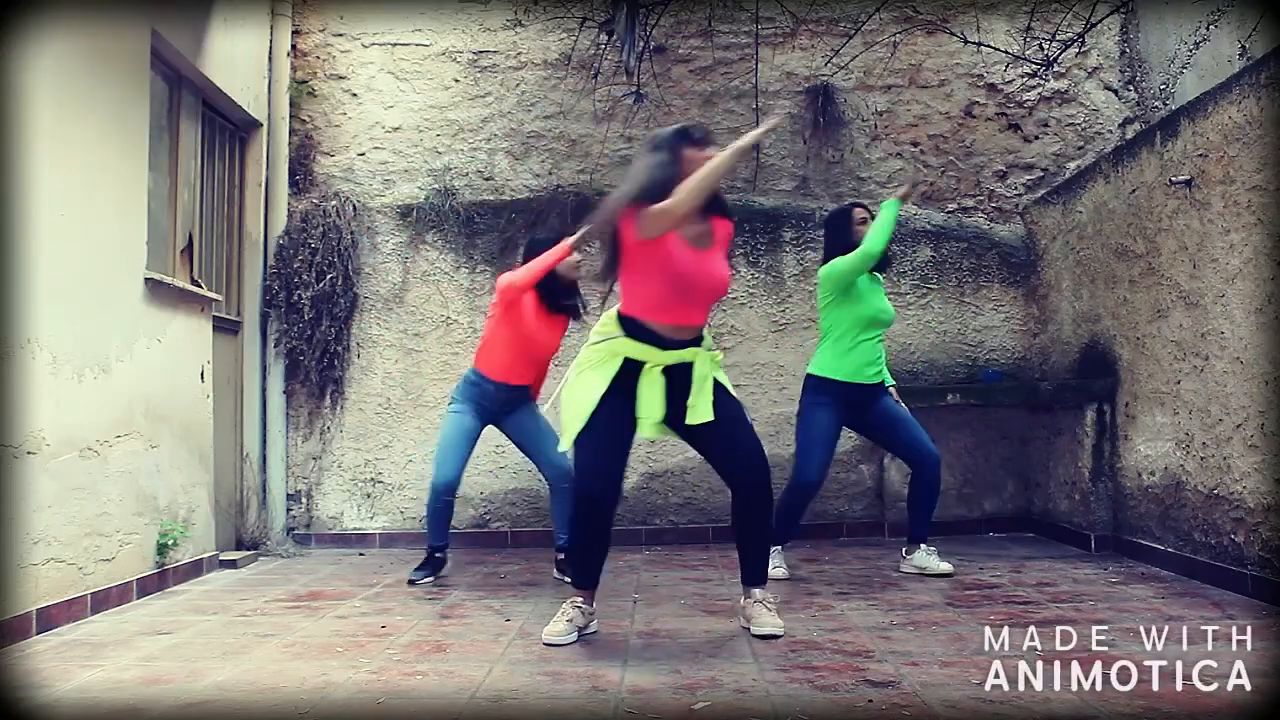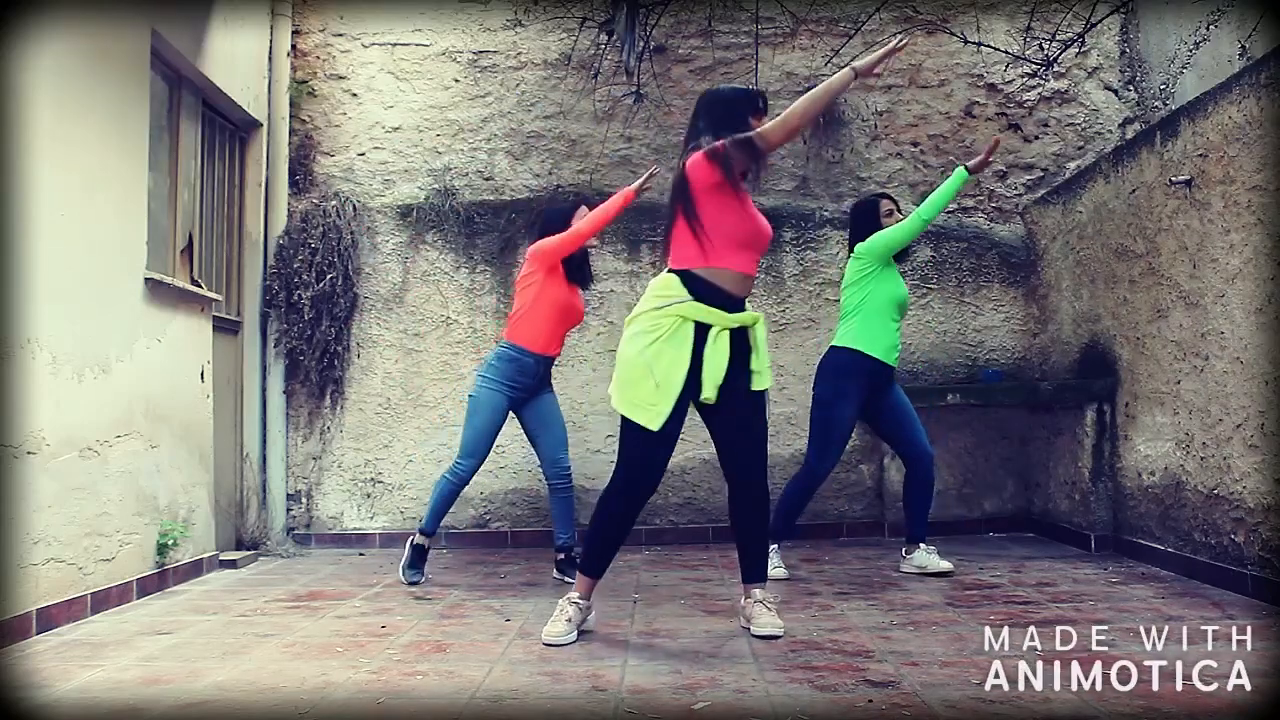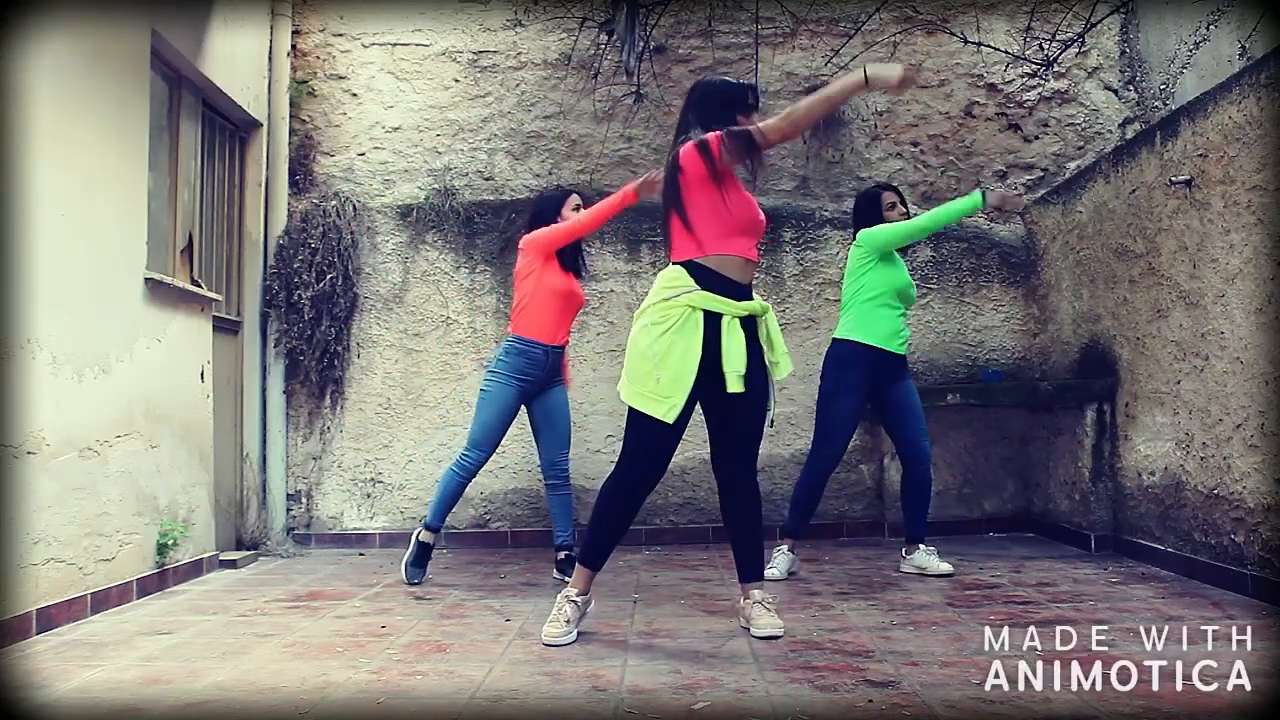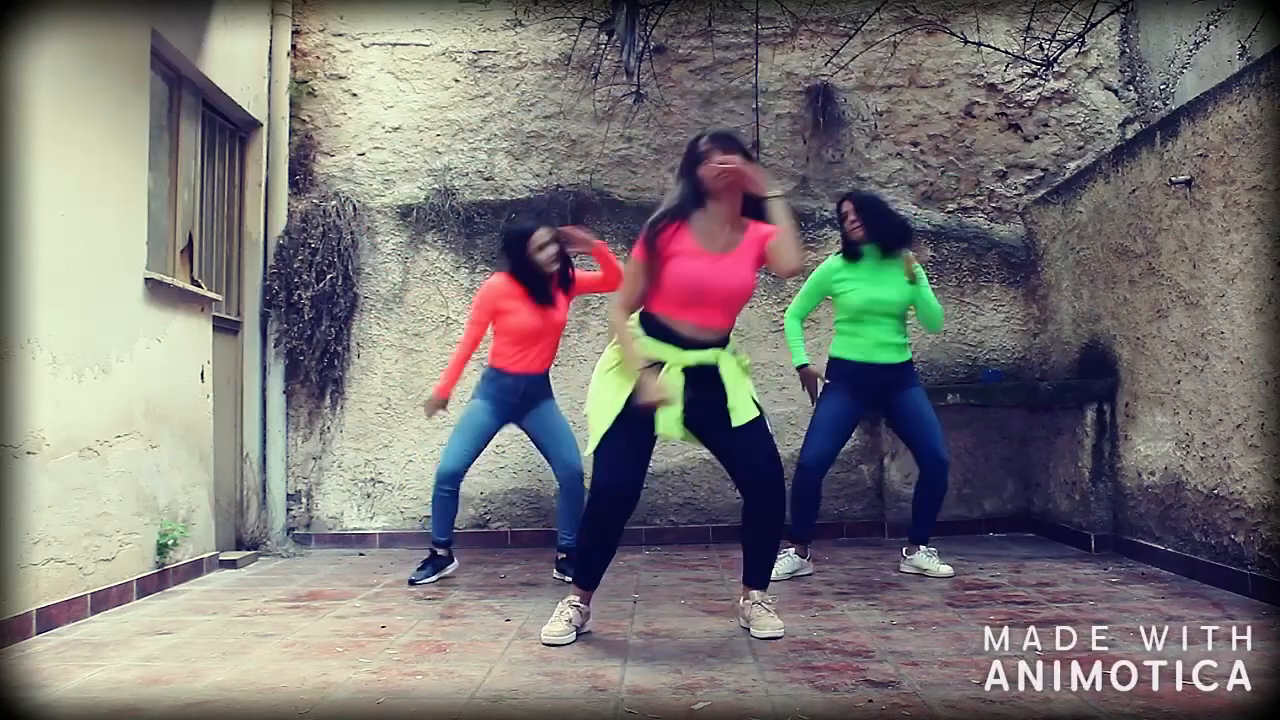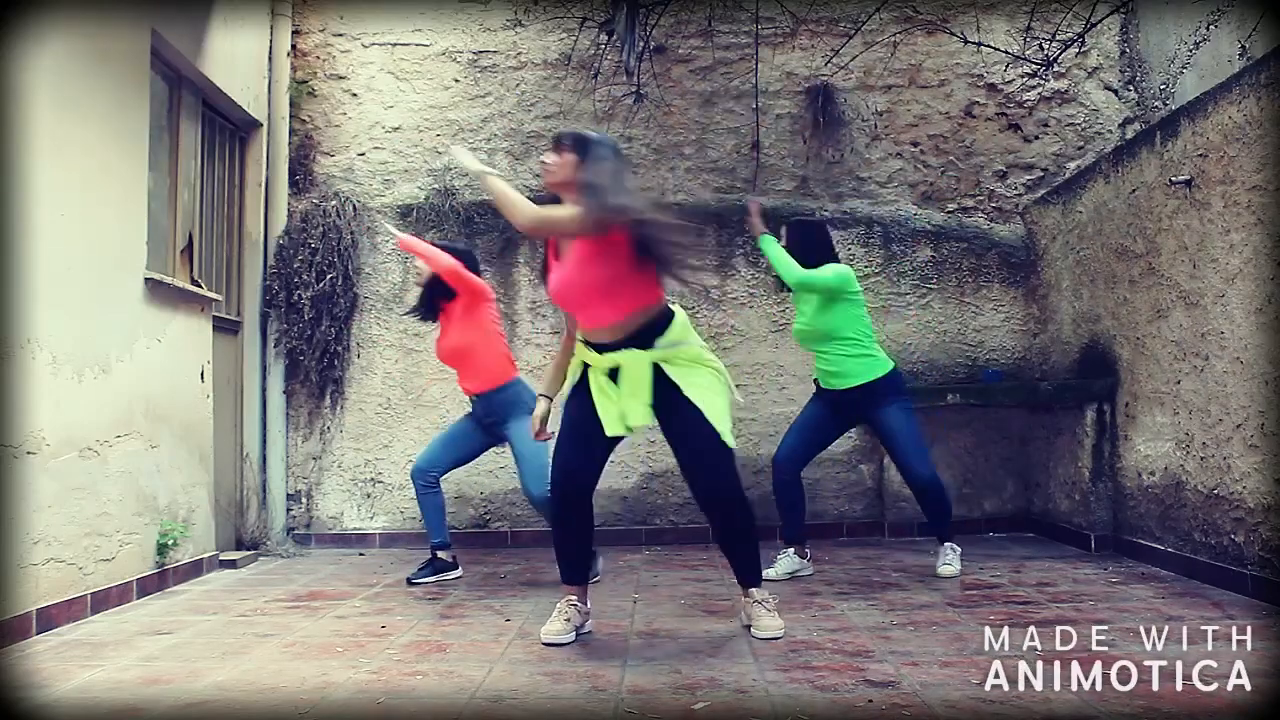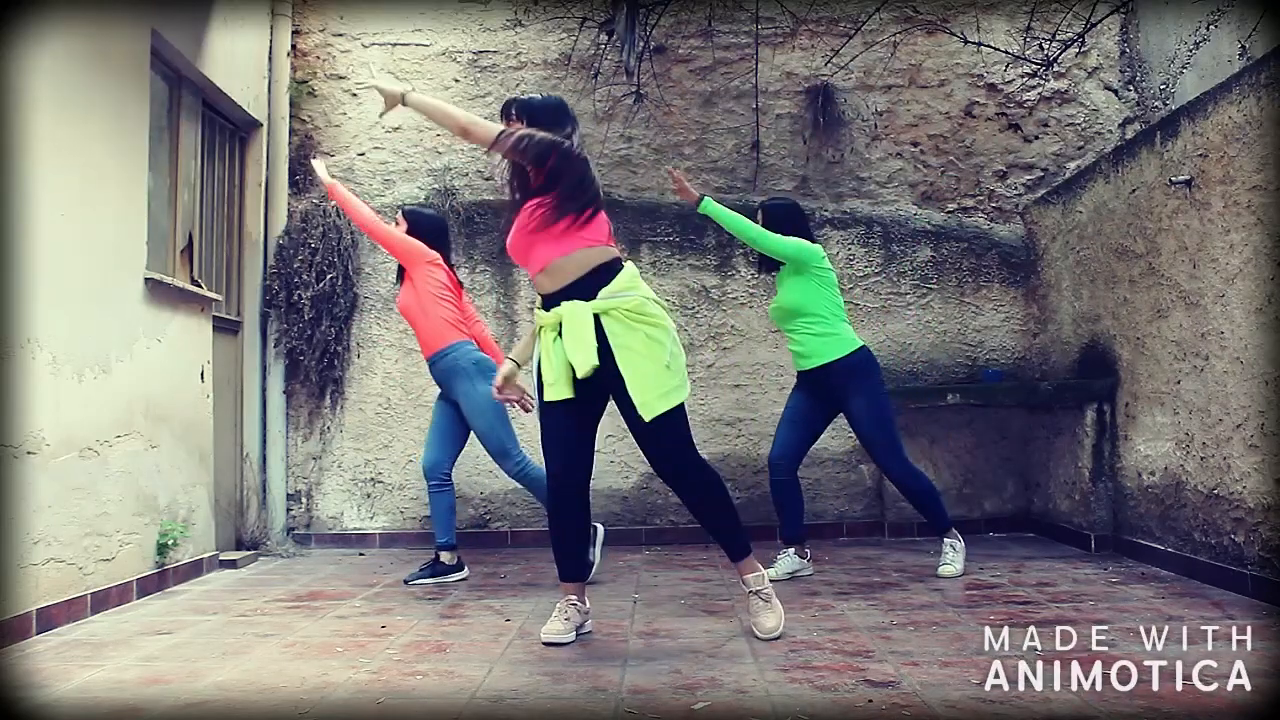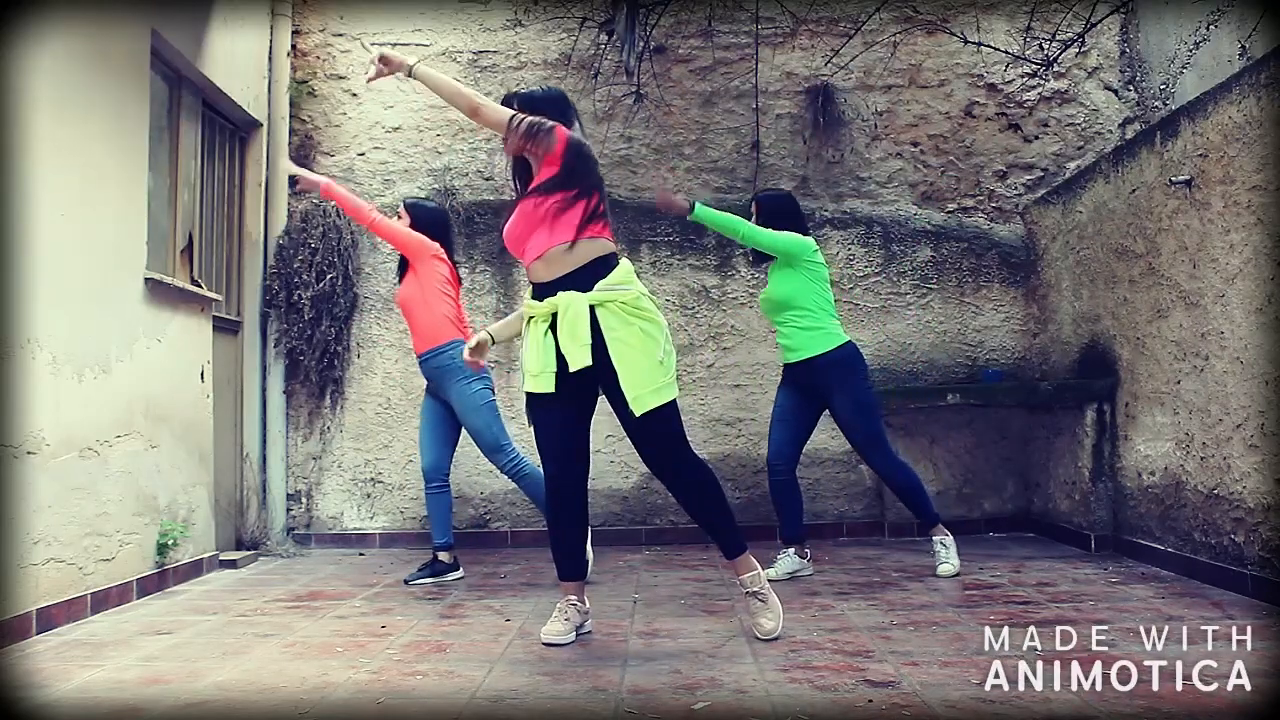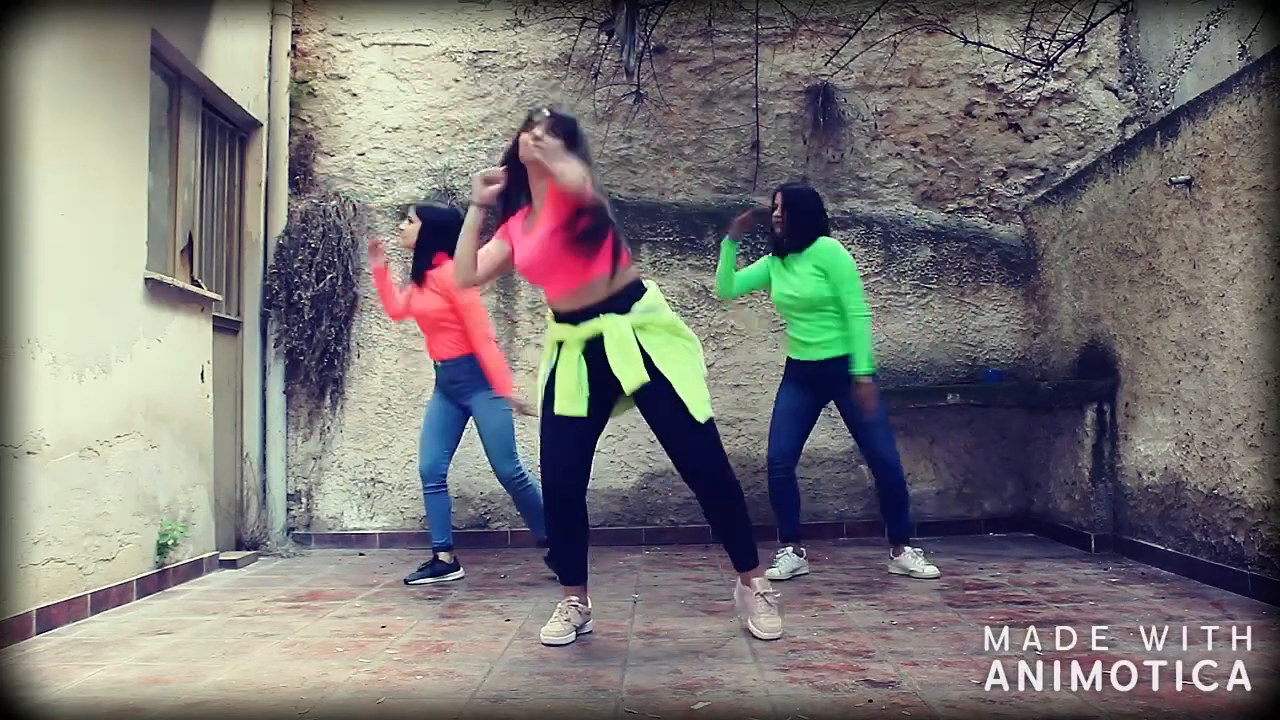
dt=0.4s
person 1, frame 1
left shoulder: (719, 228)
right shoulder: (642, 216)
right elbow: (675, 210)
right wrist: (740, 147)
left hip: (691, 366)
right hip: (625, 363)
left knee: (752, 473)
right knee: (593, 489)
left ankle: (755, 595)
right ankle: (581, 602)
person 1, frame 2
left shoulder: (732, 186)
right shoulder: (707, 164)
right elbow: (788, 124)
right wrist: (855, 71)
left hip: (729, 334)
right hip: (677, 328)
left knee: (750, 472)
right knee: (638, 473)
left ankle: (755, 596)
right ankle: (580, 596)
person 1, frame 3
left shoulder: (721, 176)
right shoulder: (698, 153)
right elbow: (786, 125)
right wrist: (867, 76)
left hip: (735, 325)
right hip: (688, 319)
left knee: (738, 468)
right knee: (640, 465)
left ankle: (753, 595)
right ankle: (577, 593)
person 1, frame 4
left shoulder: (759, 234)
right shoulder: (667, 227)
left elbow: (790, 266)
right elbow: (620, 310)
left wrist: (771, 199)
right wrist: (644, 374)
left hip: (711, 374)
right hip: (646, 366)
left knee: (766, 481)
right knee: (613, 491)
left ankle: (754, 596)
right ankle: (578, 601)
person 1, frame 5
left shoulder: (609, 217)
right shoulder: (558, 243)
left elbow: (526, 218)
left wrist: (482, 170)
right wrist: (548, 394)
left hip: (663, 362)
right hip: (599, 370)
left knee: (717, 483)
right knee: (567, 487)
left ankle: (754, 594)
right ankle: (574, 602)
person 1, frame 6
left shoulder: (561, 163)
right shoulder: (534, 204)
left elbow: (465, 125)
left wrist: (404, 94)
right wrist: (514, 360)
left hip: (618, 320)
right hip: (564, 336)
left knee: (675, 458)
right knee: (563, 476)
left ankle: (752, 577)
right ankle: (573, 601)
person 1, frame 7
left shoulder: (565, 155)
right shoulder: (530, 199)
left elbow: (477, 107)
left wrist: (408, 66)
right wrist: (491, 334)
left hip: (609, 315)
right hip: (554, 334)
left knee: (667, 454)
right knee: (562, 473)
left ankle: (749, 574)
right ankle: (573, 602)
person 1, frame 8
left shoulder: (573, 188)
right shoulder: (514, 222)
left elbow: (579, 185)
right elbow: (467, 277)
right wrist: (478, 207)
left hip: (636, 333)
right hip: (575, 350)
left knee: (705, 466)
right knee: (559, 482)
left ankle: (752, 582)
right ankle: (574, 601)
person 2, frame 1
left shoulder: (876, 279)
right shoulder: (834, 273)
right elbow: (871, 250)
left wrist: (887, 383)
right wrist: (893, 203)
left hip: (871, 393)
right hip: (826, 391)
left knee: (928, 459)
right knee: (807, 477)
left ankle: (915, 550)
right ankle: (776, 549)
person 2, frame 2
left shoulder: (885, 268)
right shoulder: (869, 251)
right elbow: (922, 218)
right wrist: (967, 171)
left hip: (880, 379)
right hip: (846, 370)
left knee: (921, 458)
right knee: (818, 466)
left ankle: (914, 550)
right ankle: (772, 545)
person 2, frame 3
left shoulder: (893, 258)
right shoulder: (869, 239)
right elbow: (924, 223)
right wrist: (982, 198)
left hip: (893, 367)
right hip: (851, 360)
left knee: (918, 457)
right knee: (823, 458)
left ankle: (914, 550)
right ankle: (787, 547)
person 2, frame 4
left shoulder: (904, 263)
right shoulder: (835, 267)
left elbow: (935, 323)
right elbow: (793, 315)
left wrist: (916, 278)
right wrist: (802, 363)
left hip: (899, 377)
right hip: (847, 377)
left knee: (936, 460)
right knee: (812, 461)
left ankle: (917, 550)
right ankle: (798, 551)
person 2, frame 5
left shoulder: (839, 275)
right shoulder: (800, 295)
left elbow: (798, 276)
left wrist: (763, 236)
left hip: (880, 391)
right hip: (831, 397)
left knee: (922, 475)
right knee: (784, 463)
left ankle: (946, 545)
right ankle: (796, 553)
person 2, frame 6
left shoulder: (808, 254)
right shoulder: (786, 274)
left elbow: (753, 236)
left wrist: (700, 201)
left hip: (852, 371)
right hip: (811, 382)
left knee: (894, 465)
right knee: (780, 463)
left ankle: (949, 538)
right ankle: (795, 552)
person 2, frame 7
left shoulder: (800, 246)
right shoulder: (778, 265)
left elbow: (744, 232)
left wrist: (690, 209)
left hip: (836, 365)
right hip: (796, 375)
left knee: (879, 457)
right knee: (778, 463)
left ankle: (938, 533)
right ankle: (795, 552)
person 2, frame 8
left shoulder: (829, 250)
right shoulder: (774, 263)
left elbow: (858, 314)
right elbow: (725, 287)
left wrist: (864, 375)
right wrist: (731, 238)
left hip: (847, 367)
right hip: (801, 374)
left knee: (884, 458)
right knee: (779, 460)
left ankle: (901, 550)
right ankle: (791, 551)
person 3, frame 1
left shoulder: (563, 312)
right shoulder: (513, 289)
right elbow: (518, 282)
left wrist: (533, 396)
right wrist: (566, 246)
left hip: (518, 402)
right hip: (474, 396)
left knee: (562, 470)
right knee: (444, 481)
left ankle: (566, 557)
right ankle: (436, 554)
person 3, frame 2
left shoulder: (572, 281)
right shoulder: (541, 255)
right elbow: (581, 233)
right wrist: (630, 193)
left hip: (539, 381)
right hip: (503, 371)
left knee: (559, 470)
right knee: (466, 466)
left ankle: (565, 558)
right ankle: (421, 541)
person 3, frame 3
left shoulder: (567, 268)
right shoulder: (535, 243)
right elbow: (584, 224)
left wrist: (563, 370)
right wrist: (631, 193)
left hip: (550, 372)
right hip: (516, 363)
left knee: (557, 469)
right knee: (473, 457)
left ankle: (565, 557)
right ankle: (426, 536)
person 3, frame 4
left shoulder: (563, 283)
right shoulder: (498, 287)
left elbow: (614, 279)
right elbow: (468, 342)
left wrist: (594, 246)
right wrist: (443, 390)
left hip: (538, 394)
right hip: (496, 392)
left knee: (572, 471)
right knee: (449, 470)
left ankle: (566, 557)
right ankle: (441, 553)
person 3, frame 5
left shoulder: (475, 296)
right shoulder: (445, 314)
left elbow: (452, 269)
left wrist: (406, 241)
left hip: (516, 407)
right hip: (482, 414)
left knee: (540, 491)
right knee: (424, 470)
right ankle: (444, 557)
person 3, frame 6
left shoulder: (423, 257)
right shoulder: (429, 275)
left elbow: (370, 222)
right elbow: (476, 327)
left wrist: (329, 182)
left hip: (465, 370)
right hip: (452, 379)
left knee: (512, 462)
right knee: (435, 469)
left ankle: (583, 530)
right ankle: (447, 559)
person 3, frame 7
left shoulder: (428, 250)
right shoulder: (422, 270)
left elbow: (371, 218)
left wrist: (322, 183)
right wrist: (480, 380)
left hip: (456, 369)
right hip: (437, 378)
left knee: (506, 458)
right knee: (433, 470)
right ankle: (444, 558)
person 3, frame 8
left shoulder: (449, 273)
right shoulder: (421, 277)
left elbow: (481, 331)
right elbow: (396, 309)
left wrist: (504, 386)
right wrist: (379, 266)
left hip: (477, 379)
right hip: (446, 384)
left knee: (508, 471)
right knee: (430, 469)
right ankle: (444, 558)
